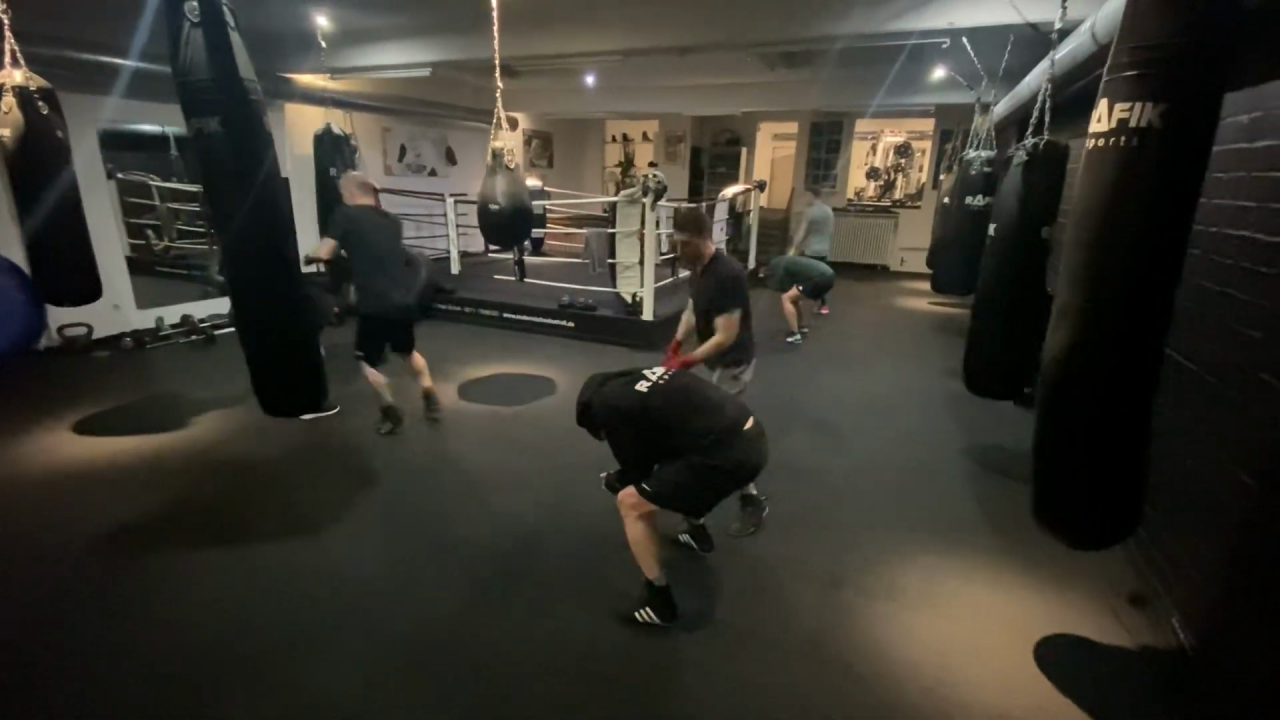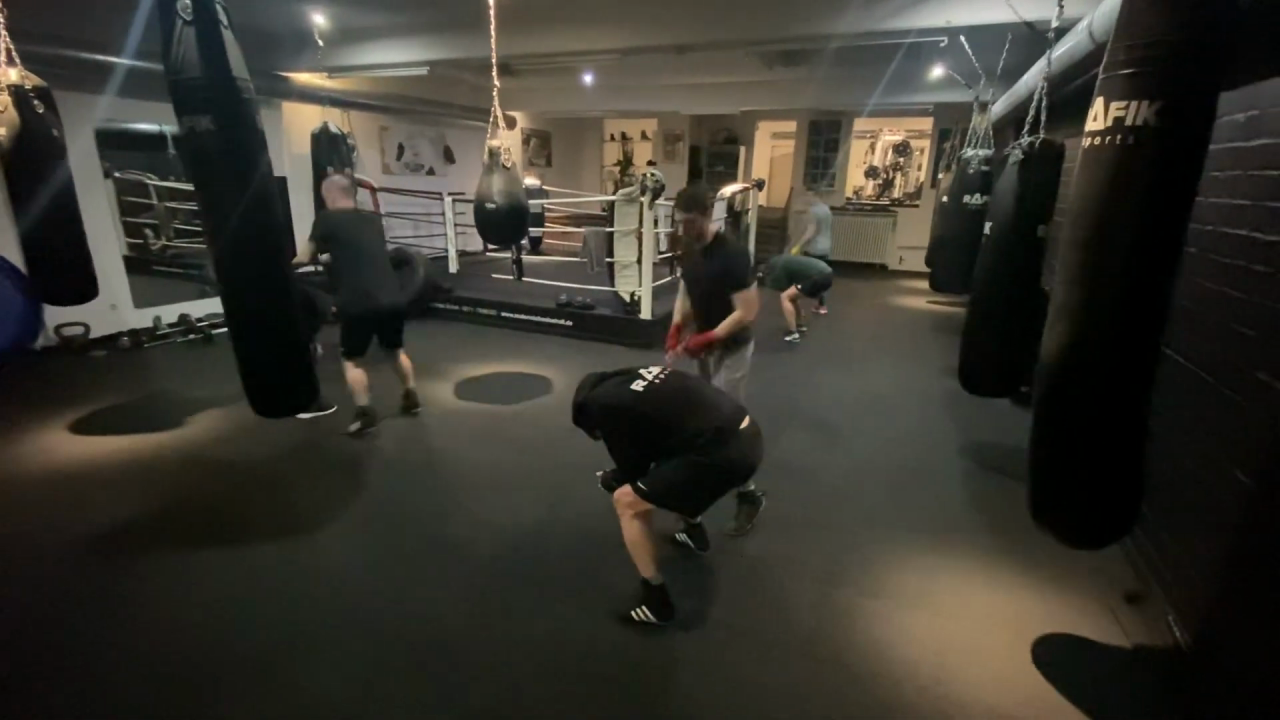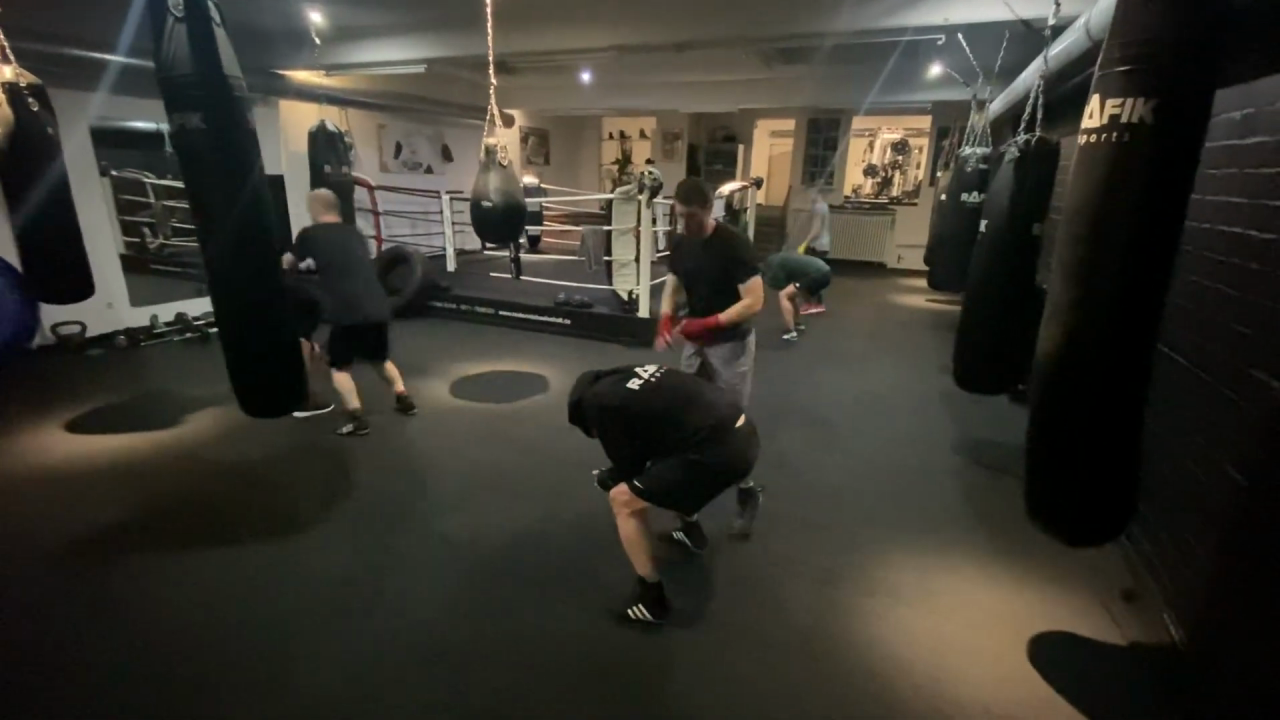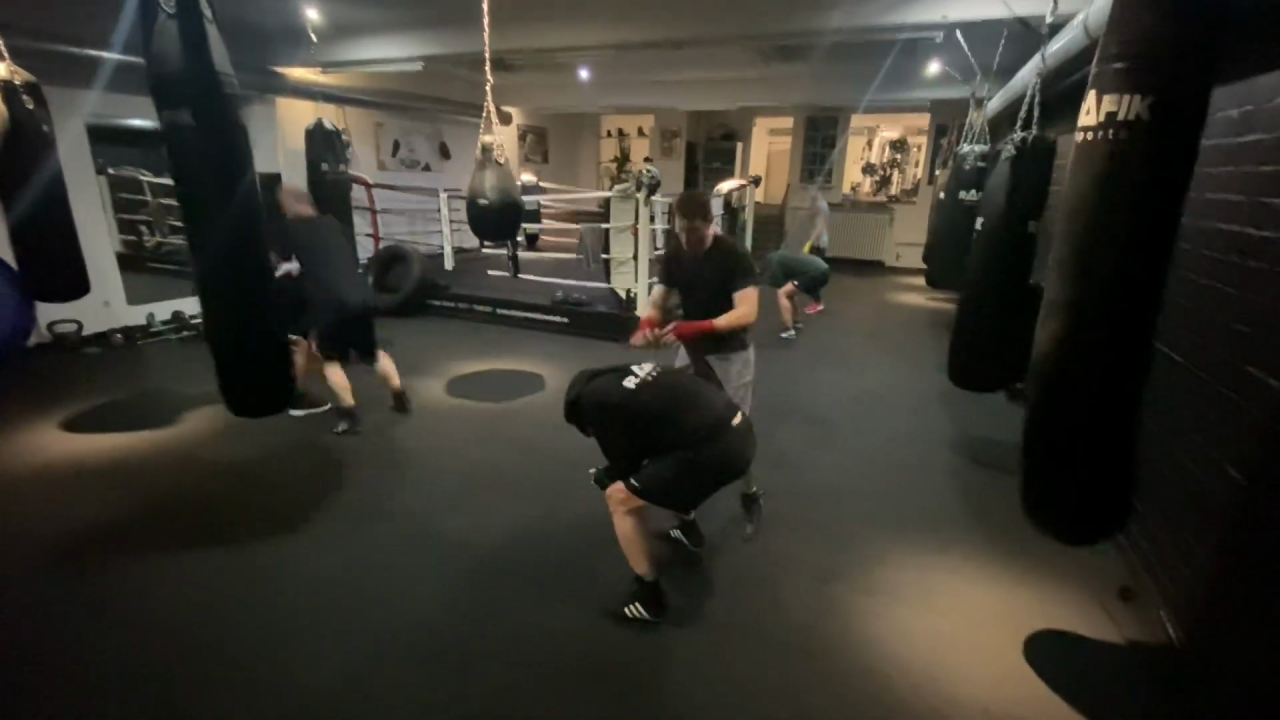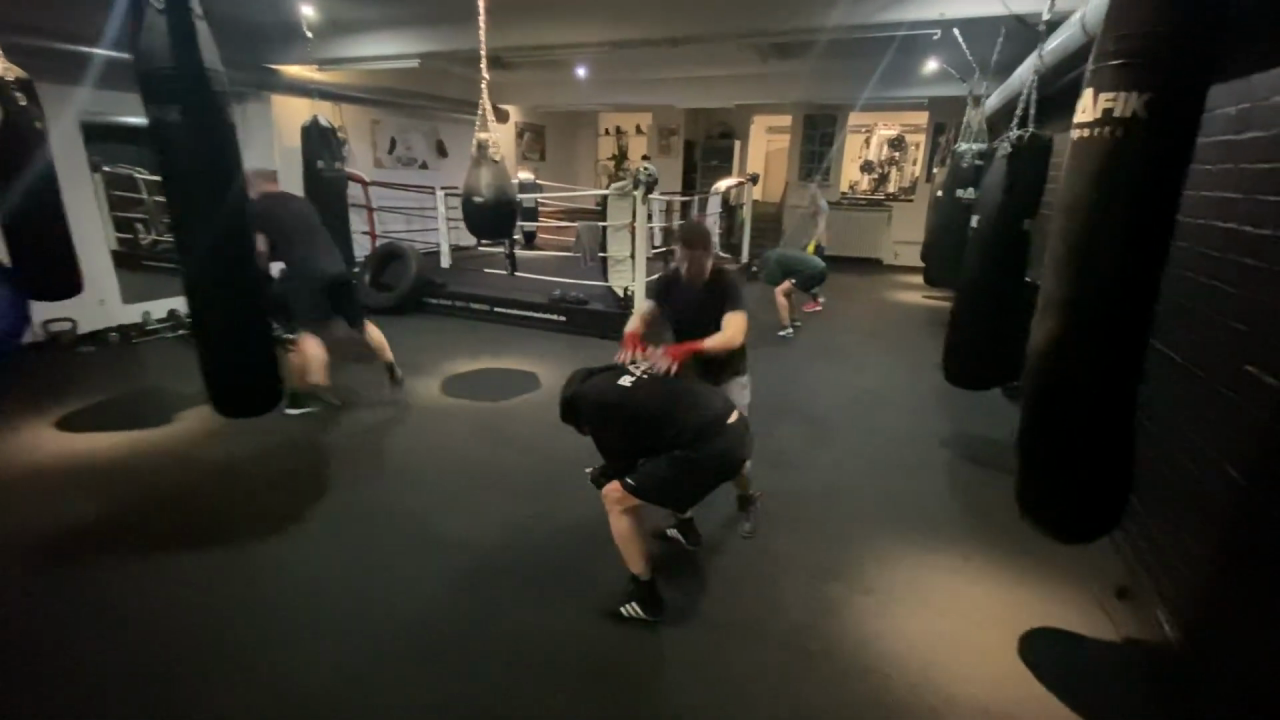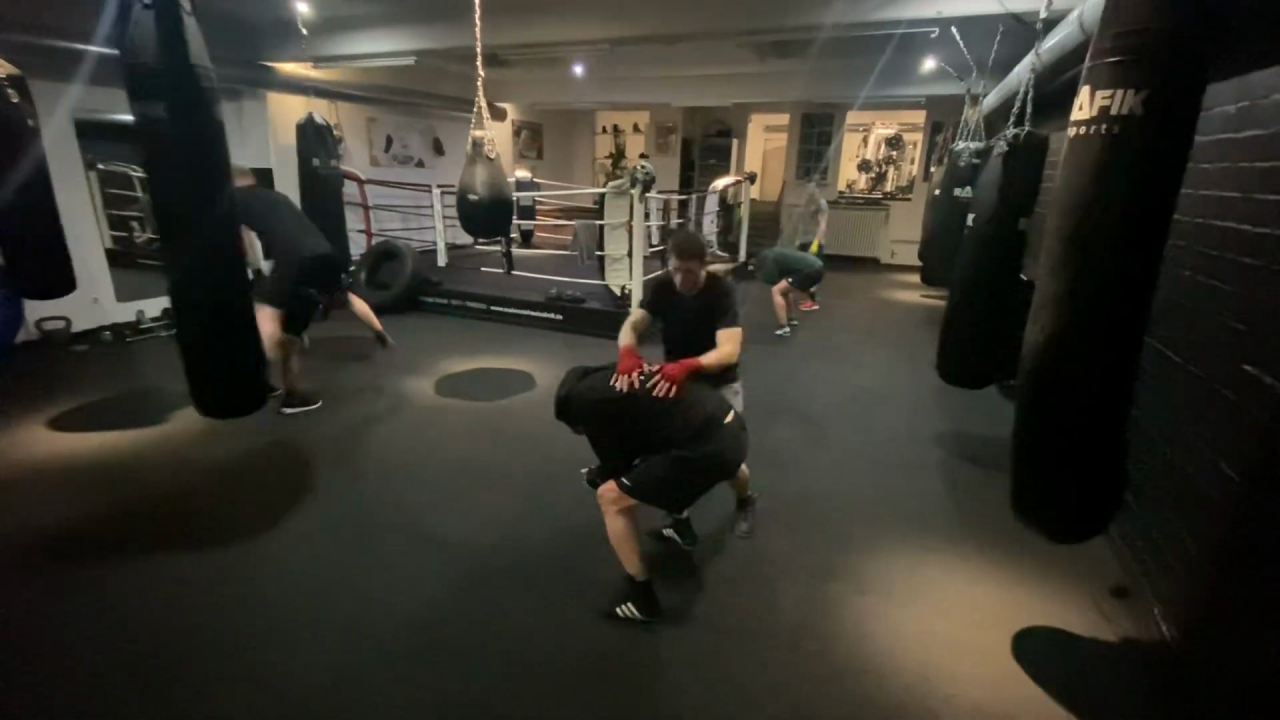
dt=0.1s
person 1, frame 1
left shoulder: (725, 275)
right shoulder: (698, 268)
left elbow: (725, 337)
right elbow: (692, 311)
left wrist: (685, 361)
right wrist: (675, 345)
left hip: (733, 362)
right hip: (718, 360)
left ankle: (753, 502)
person 1, frame 2
left shoulder: (731, 254)
right shoulder: (688, 251)
left elbow: (747, 312)
left wrist: (703, 341)
right wrist: (675, 330)
left hip: (732, 349)
right hip: (702, 346)
left ankle: (748, 496)
person 1, frame 3
left shoulder: (735, 244)
right shoulder: (680, 244)
left elbow: (754, 302)
right elbow: (672, 288)
left wrist: (707, 323)
right wrist: (666, 319)
left hip: (731, 342)
right hip: (696, 339)
left ankle: (747, 492)
person 1, frame 4
left shoulder: (734, 256)
right shoulder: (675, 255)
left elbow: (747, 313)
right elbow: (657, 299)
left wrist: (699, 327)
right wrist: (648, 321)
left hip: (731, 352)
right hip: (693, 349)
left ankle: (750, 496)
person 1, frame 5
left shoulder: (727, 285)
right shoulder: (670, 281)
left elbow: (733, 336)
right elbow: (641, 316)
left wrist: (689, 348)
right wrist: (632, 337)
left hip: (727, 377)
right hip: (686, 372)
left ankle: (748, 498)
person 1, frame 6
left shoulder: (722, 294)
right shoulder: (661, 287)
left elbow: (729, 353)
right elbow: (631, 327)
left wrist: (685, 367)
right wrist: (626, 356)
left hip: (720, 384)
right hip: (674, 379)
left ankle: (745, 499)
right ankle: (677, 510)
person 2, frame 1
left shoulder: (607, 405)
right shoulder: (643, 377)
left elbow: (637, 471)
left wrist: (614, 481)
left hip: (727, 454)
right hip: (752, 436)
left knee: (630, 503)
left ankle: (659, 600)
right ankle: (697, 534)
person 2, frame 2
left shoulder: (603, 405)
right shoulder: (638, 376)
left elbow: (633, 469)
left wrist: (610, 480)
left hip: (724, 453)
right hip: (748, 435)
left knee: (627, 502)
left ankle: (656, 600)
right ankle: (693, 531)
person 2, frame 3
left shoulder: (598, 403)
right shoulder: (633, 374)
left elbow: (629, 467)
left wrist: (607, 478)
left hip: (719, 452)
right hip: (744, 433)
left knee: (623, 500)
left ankle: (653, 598)
right ankle: (690, 529)
person 2, frame 4
left shoulder: (594, 401)
right shoulder: (630, 372)
left elbow: (625, 465)
left wrist: (602, 477)
left hip: (715, 449)
right hip: (740, 431)
left knee: (619, 499)
left ankle: (649, 596)
person 2, frame 5
left shoulder: (590, 400)
right shoulder: (625, 372)
left elbow: (621, 464)
left wrist: (599, 477)
left hip: (712, 448)
right hip: (736, 429)
left knee: (615, 497)
left ankle: (646, 595)
person 2, frame 6
left shoulder: (585, 399)
right shoulder: (616, 373)
left elbow: (616, 462)
left wrist: (596, 477)
left hip: (707, 449)
right hip: (733, 429)
left knee: (610, 497)
left ankle: (642, 596)
person 3, frame 1
left shoulder: (345, 216)
right shoulder: (392, 220)
left elbow: (325, 254)
left wrist: (311, 256)
left hip: (374, 304)
right hip: (404, 300)
left knee: (370, 362)
right knee: (409, 351)
left ankle: (391, 412)
right ankle: (430, 396)
person 3, frame 2
left shoulder: (327, 220)
right shoulder: (373, 220)
left elbow: (306, 257)
left wrist: (295, 260)
left hip: (360, 303)
right hip: (392, 299)
left knee: (351, 359)
right knee: (395, 350)
left ankle: (365, 414)
right ankle: (410, 397)
person 3, frame 3
left shoulder: (311, 235)
right shoulder: (355, 234)
left elbow: (288, 265)
left hip: (348, 316)
right hip: (378, 310)
left knee: (339, 367)
right knee: (381, 360)
left ankle: (357, 417)
right ankle: (404, 399)
person 3, frame 4
left shoulder: (290, 228)
right shoulder: (332, 225)
left hip: (331, 305)
right hip: (361, 299)
left knee: (331, 362)
right knee: (373, 355)
left ankle: (349, 413)
right ankle: (400, 396)
person 3, frame 5
left shoulder: (258, 206)
right shoulder: (302, 202)
left elbow: (261, 249)
left hip: (309, 276)
right hip: (337, 270)
left knee: (309, 335)
right knee: (361, 324)
left ankle: (318, 388)
right ankle: (391, 369)
person 3, frame 6
left shoulder: (238, 200)
right shoulder: (276, 197)
left elbow: (246, 240)
left wrist: (255, 266)
left hip: (297, 258)
right hip: (324, 252)
left knee: (266, 311)
